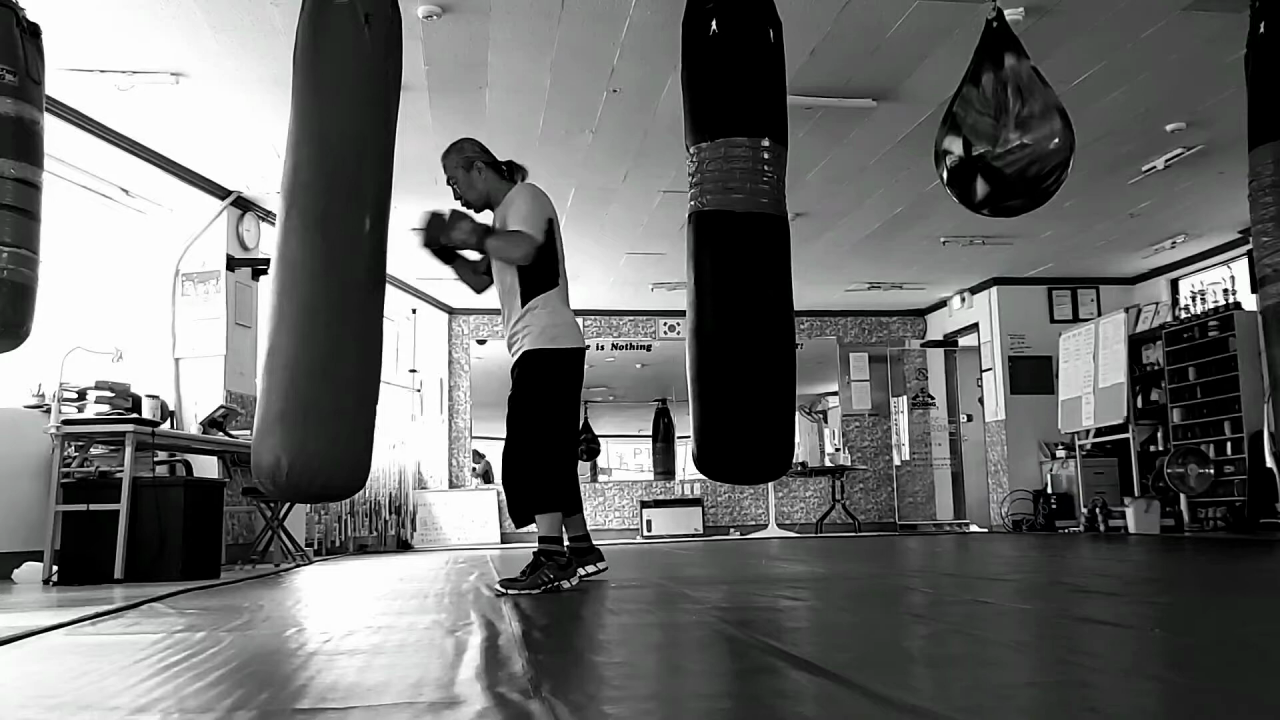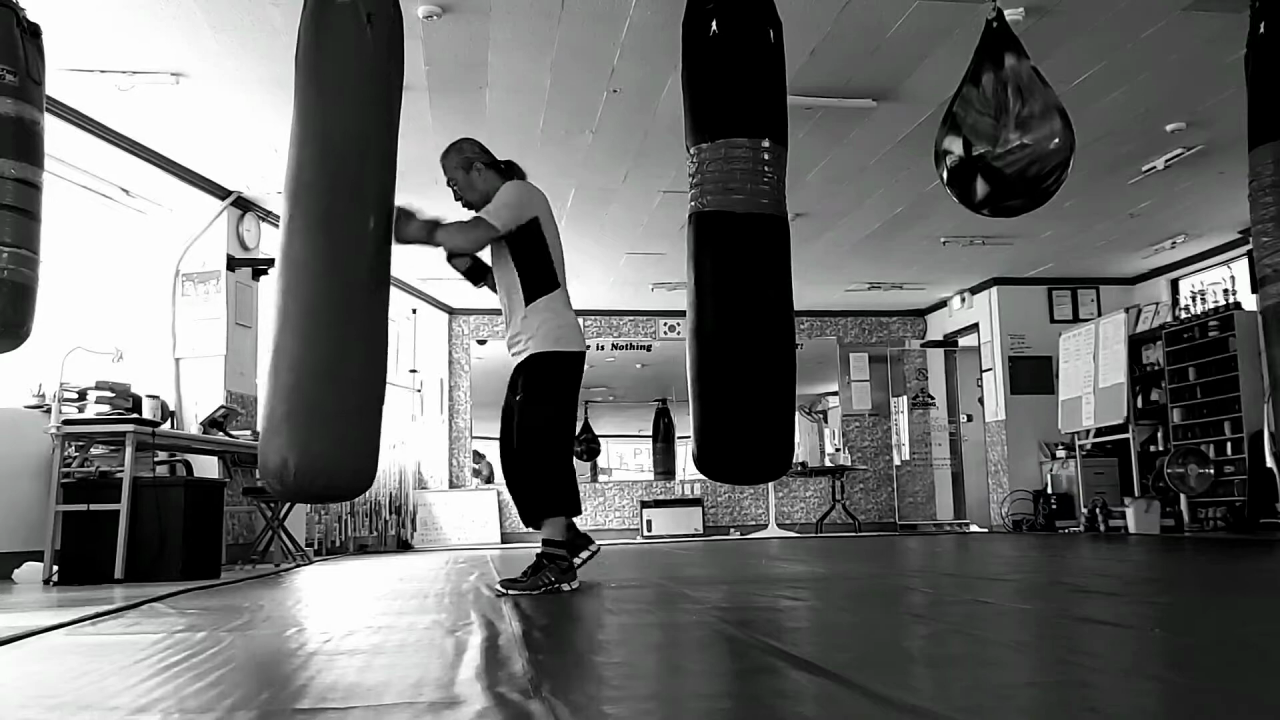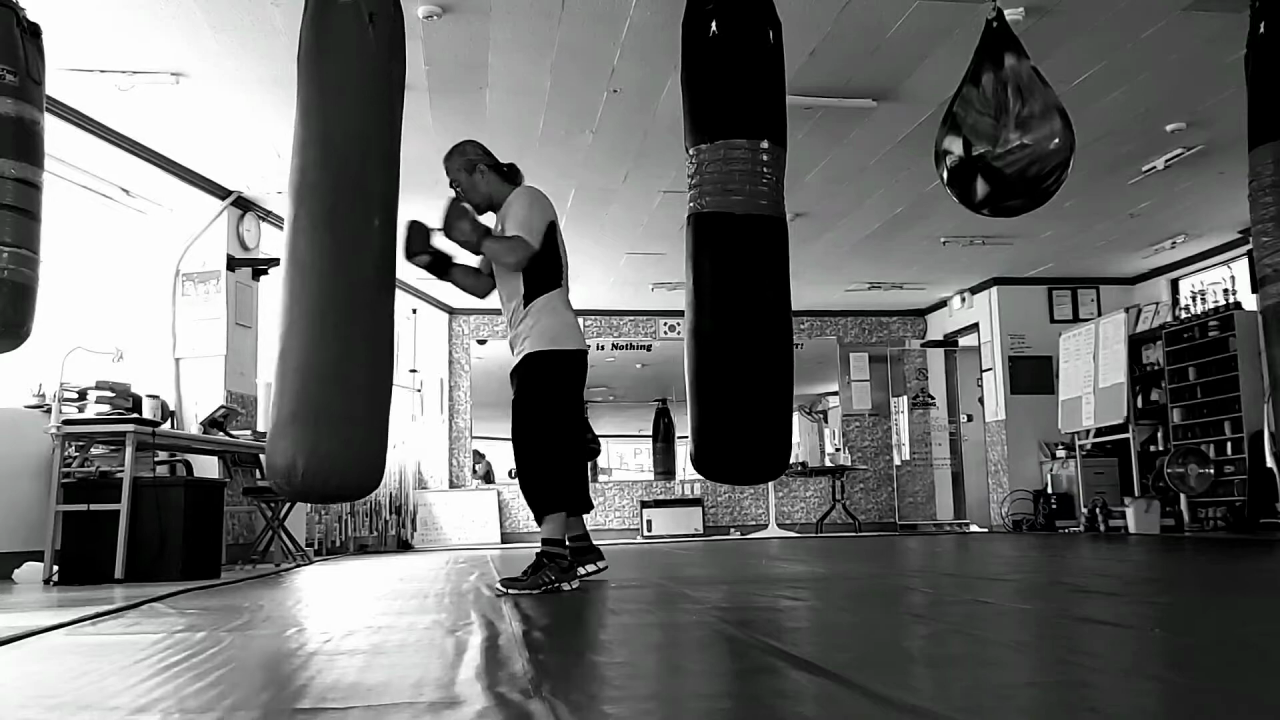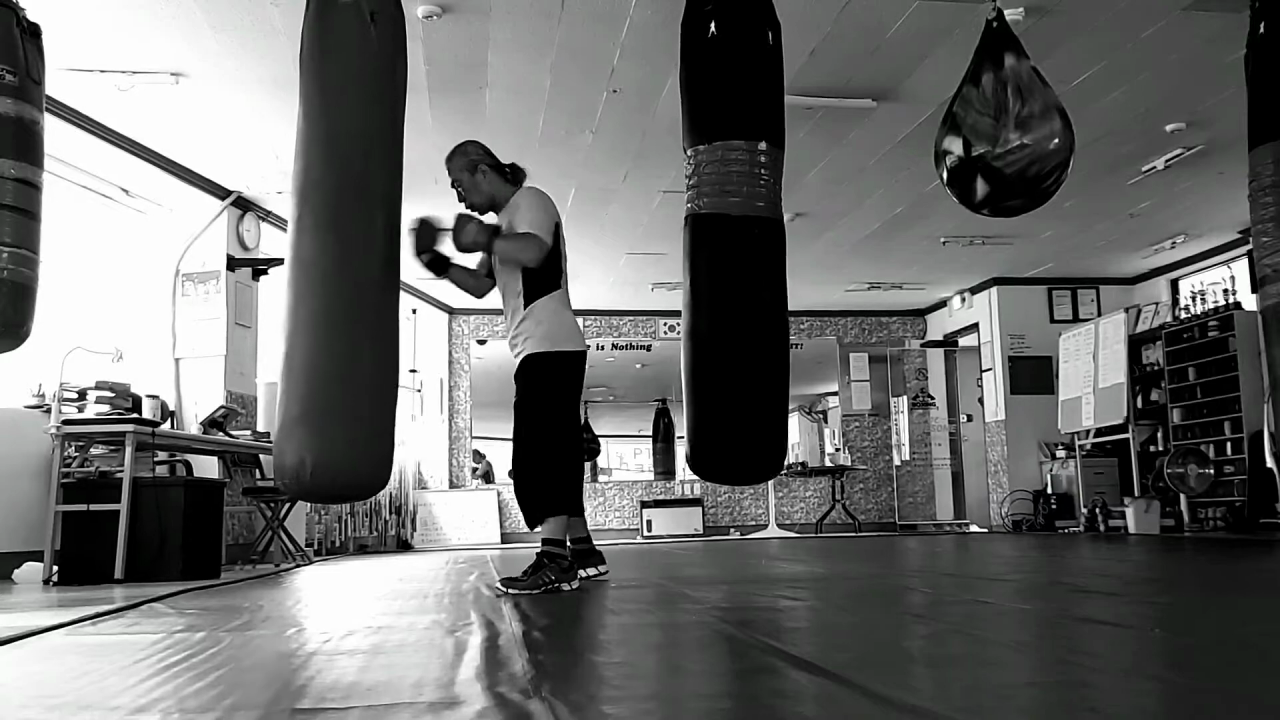
dt=0.2s
person 1, frame 1
left shoulder: (525, 198)
right shoulder: (504, 217)
left elbow: (520, 251)
right elbow: (480, 280)
left wrist: (470, 233)
right wrist: (452, 250)
left hip: (549, 345)
right hip: (535, 349)
left knee: (533, 449)
right knee: (549, 449)
left ankle: (552, 558)
right ankle: (579, 548)
person 1, frame 2
left shoulder: (519, 194)
right shoulder: (508, 209)
left elbow: (469, 236)
right elbow: (511, 283)
left wrist: (419, 229)
left hip: (550, 348)
right hip: (538, 349)
left knee: (536, 452)
right knee: (526, 450)
left ankle: (555, 561)
right ankle: (569, 540)
person 1, frame 3
left shoulder: (526, 199)
right shoulder: (510, 214)
left elbow: (517, 257)
right elbow: (482, 286)
left wrist: (471, 234)
right wrist: (431, 260)
left hip: (550, 346)
right hip: (536, 351)
left knee: (543, 448)
right knee: (541, 450)
left ankle: (555, 559)
right ankle: (578, 548)
person 1, frame 4
left shoulder: (528, 200)
right shoulder: (504, 218)
left elbow: (533, 254)
right elbow: (480, 285)
left wrist: (484, 237)
right wrist: (436, 260)
left hip: (550, 348)
right hip: (539, 351)
left knee: (540, 451)
right knee: (551, 452)
left ankle: (555, 560)
right ankle: (580, 551)
